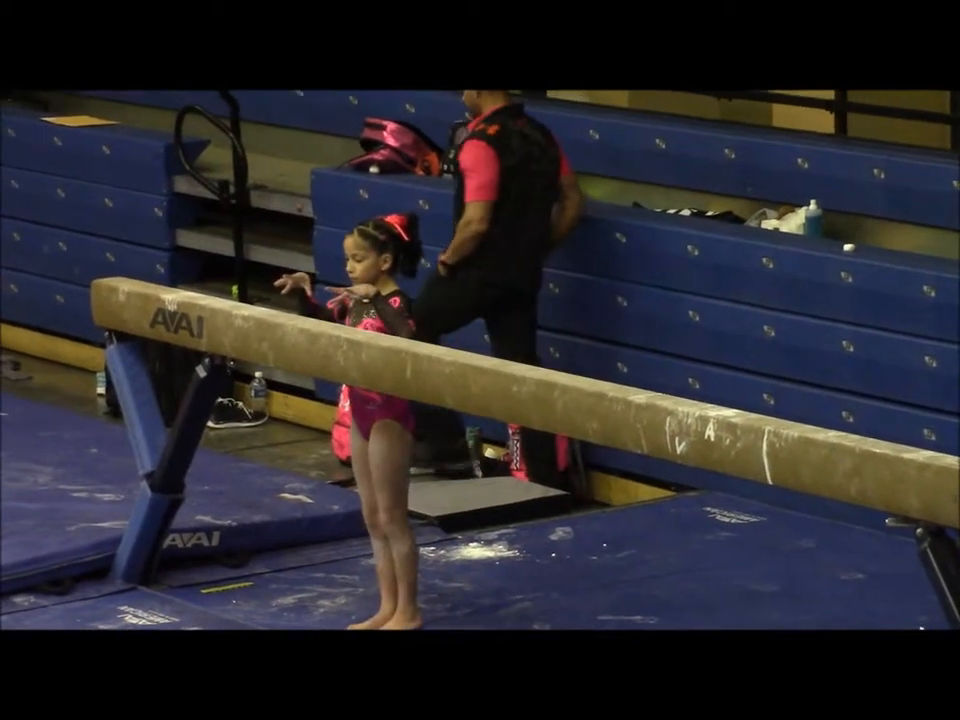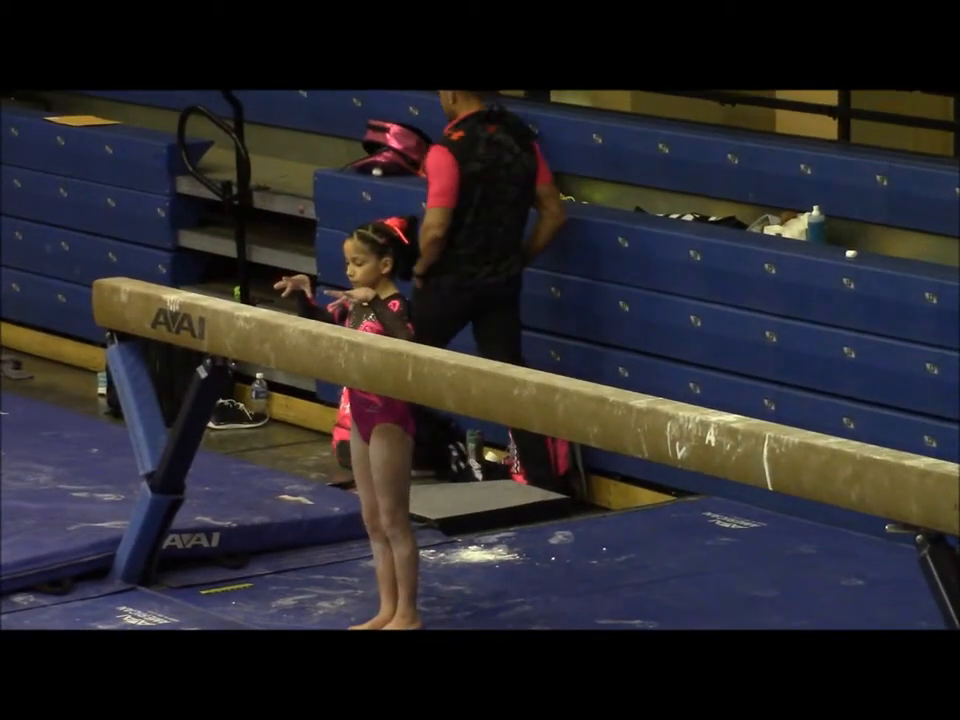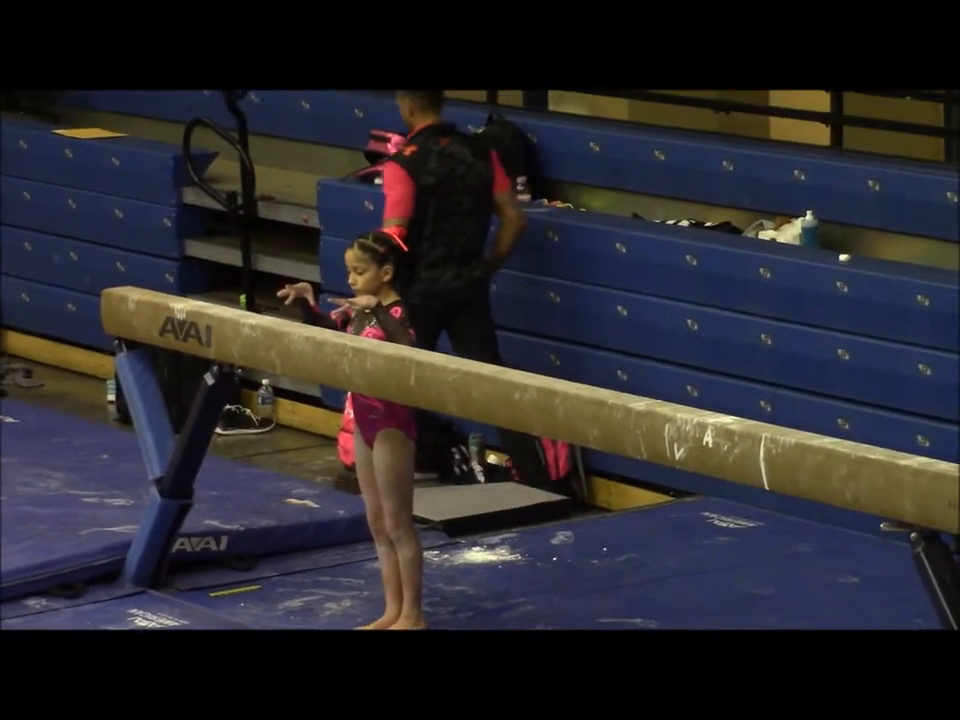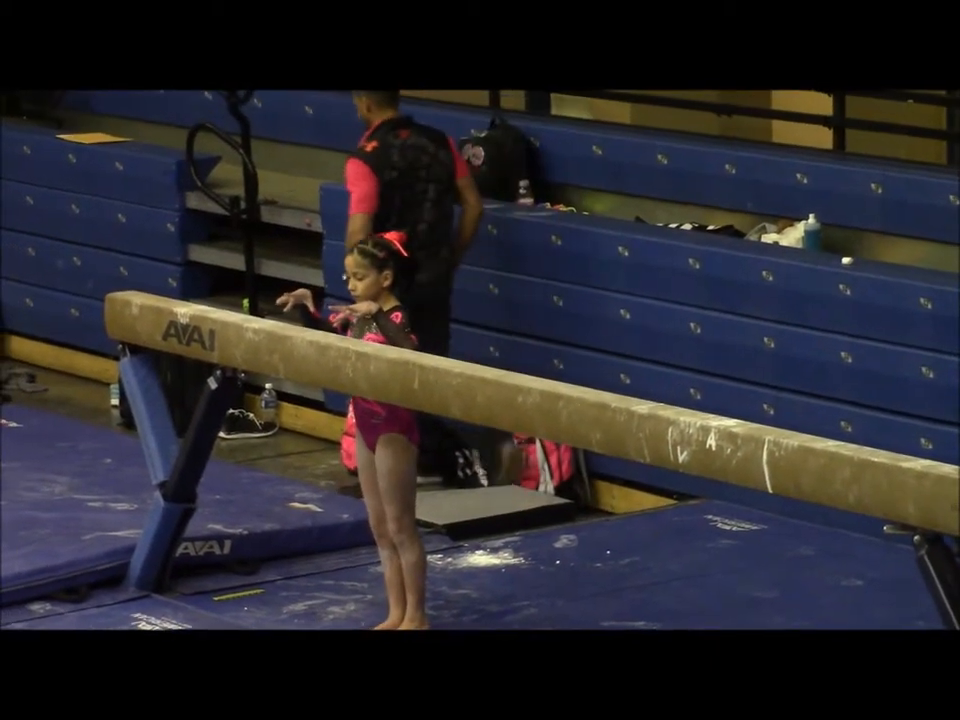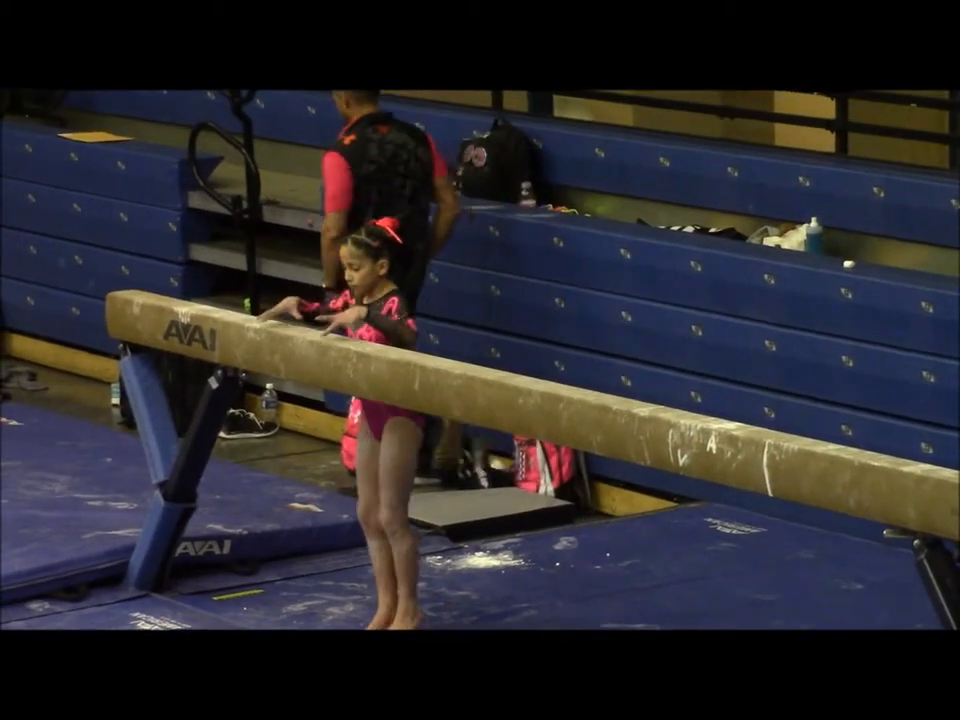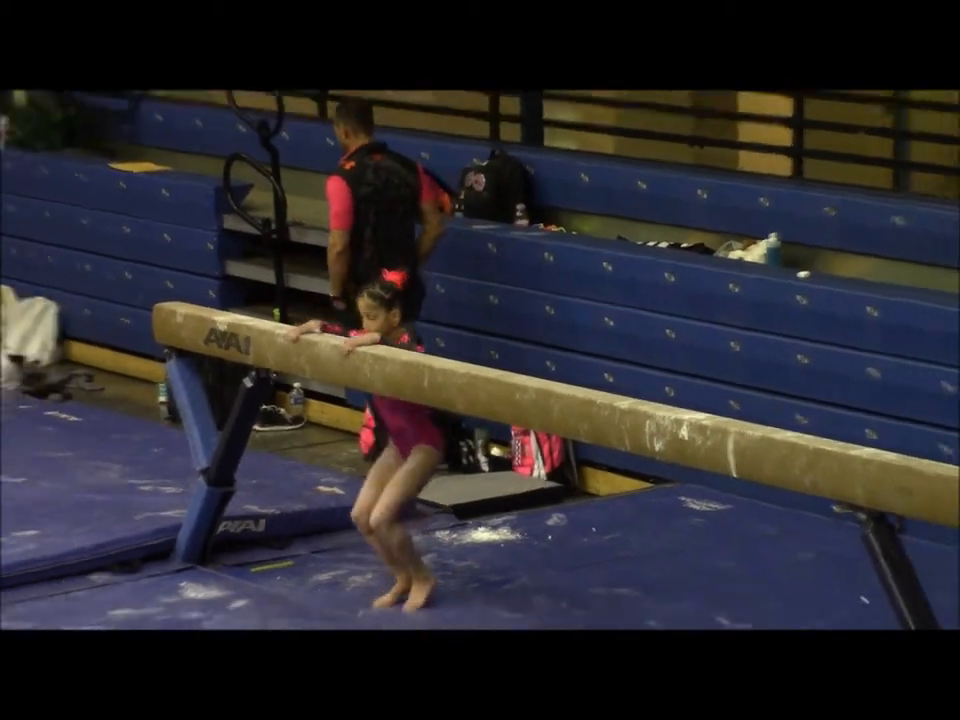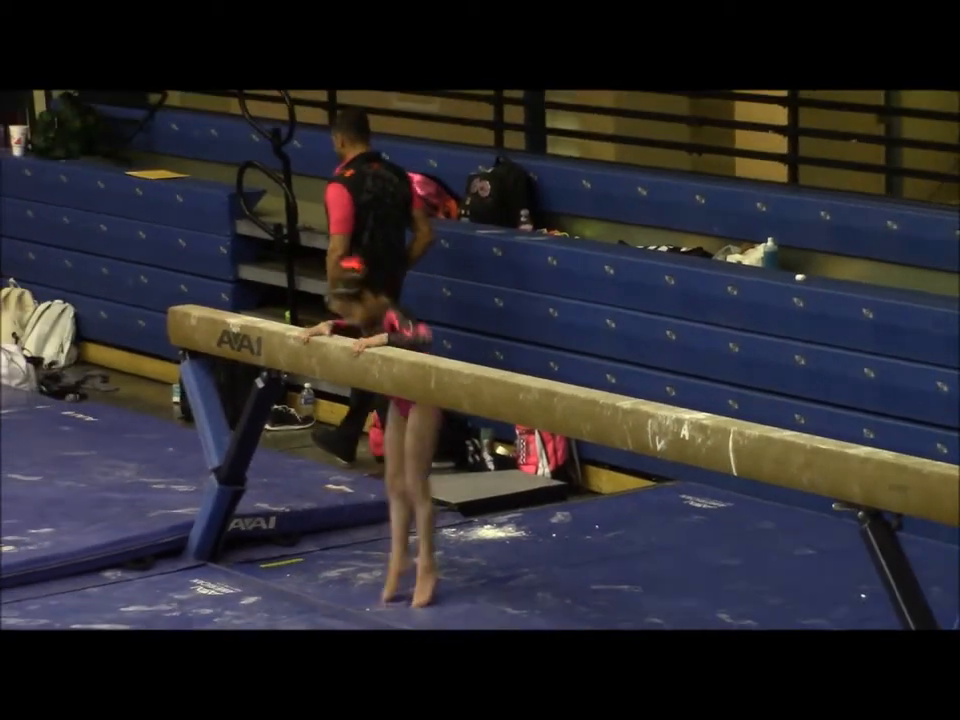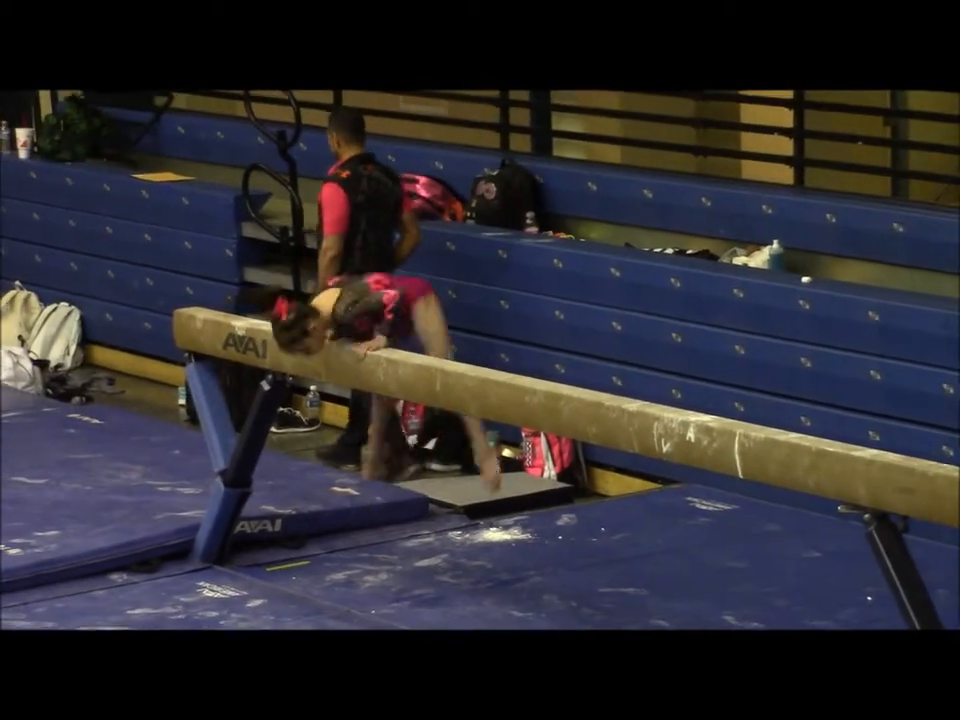
dt=0.2s
person 1, frame 1
left shoulder: (394, 303)
right shoulder: (354, 299)
left elbow: (408, 339)
right elbow: (319, 319)
left wrist: (376, 298)
right wrist: (303, 291)
left hip: (389, 416)
right hip: (361, 414)
left knee: (392, 518)
right knee: (372, 518)
left ankle: (408, 611)
right ankle: (387, 608)
person 1, frame 2
left shoulder: (394, 306)
right shoulder: (354, 303)
left elbow: (406, 343)
right elbow: (319, 322)
left wrist: (374, 302)
right wrist: (303, 294)
left hip: (389, 420)
right hip: (361, 417)
left knee: (394, 521)
right knee: (372, 521)
left ankle: (408, 614)
right ankle: (387, 610)
person 1, frame 3
left shoulder: (395, 312)
right shoulder: (355, 310)
left elbow: (408, 348)
right elbow: (322, 327)
left wrist: (376, 307)
right wrist: (305, 299)
left hip: (391, 425)
right hip: (364, 422)
left knee: (398, 524)
right knee: (377, 524)
left ankle: (412, 615)
right ankle: (392, 611)
person 1, frame 4
left shoulder: (396, 317)
right shoulder: (358, 313)
left elbow: (410, 352)
right elbow: (322, 332)
left wrist: (376, 315)
right wrist: (306, 305)
left hip: (394, 429)
right hip: (366, 426)
left knee: (401, 528)
right knee: (379, 527)
left ankle: (416, 617)
right ankle: (396, 615)
person 1, frame 5
left shoulder: (393, 303)
right shoulder: (352, 298)
left elbow: (408, 337)
right elbow: (317, 314)
left wrist: (364, 315)
right wrist: (295, 305)
left hip: (400, 418)
right hip: (372, 417)
left knee: (391, 518)
right knee: (369, 517)
left ankle: (409, 609)
right ankle: (387, 607)
person 1, frame 6
left shoulder: (405, 340)
right shoulder: (374, 339)
right elbow: (339, 337)
left wrist: (378, 338)
right wrist: (315, 325)
left hip: (423, 443)
right hip: (397, 443)
left knee: (380, 519)
right knee: (361, 516)
left ankle: (420, 576)
right ankle: (404, 579)
person 1, frame 7
left shoulder: (392, 316)
right shoulder: (356, 312)
left elbow: (422, 341)
right elbow: (342, 327)
left wrist: (384, 339)
right wrist: (327, 327)
left hip: (421, 401)
right hip: (399, 399)
left knee: (415, 485)
right knee: (395, 486)
left ankle: (426, 568)
right ankle: (397, 566)
person 1, frame 8
left shoulder: (343, 312)
right shoulder: (315, 310)
left elbow: (395, 299)
left wrist: (381, 339)
left hip: (417, 299)
right hip: (397, 307)
person 2, frame 1
left shoulder: (481, 142)
right shoulder: (540, 134)
left elbow: (475, 222)
right elbow: (573, 203)
left wrist: (448, 258)
left hip: (477, 272)
right hip: (523, 273)
left knee: (411, 341)
left ankle: (443, 439)
right ankle: (546, 478)
person 2, frame 2
left shoulder: (448, 149)
right shoulder: (522, 140)
left elbow: (435, 229)
right elbow: (554, 214)
left wrist: (419, 269)
left hip: (453, 279)
right hip: (502, 278)
right ankle: (545, 483)
person 2, frame 3
left shoulder: (402, 162)
right shoulder: (479, 151)
left elbow: (393, 238)
right elbow: (513, 219)
right wrist: (487, 267)
left hip: (421, 287)
right hip: (470, 283)
right ankle: (536, 480)
person 2, frame 4
left shoulder: (365, 158)
right shoulder: (438, 141)
left elbow: (358, 234)
right elbow: (474, 205)
right wrist: (453, 255)
left hip: (390, 282)
right hip: (436, 275)
person 2, frame 5
left shoulder: (341, 153)
right shoulder: (418, 139)
left elbow: (332, 228)
right elbow: (450, 205)
left wrist: (332, 281)
right wrist: (422, 257)
right hip: (410, 268)
person 2, frame 6
left shoulder: (344, 178)
right shoulder: (408, 168)
left elbow: (339, 246)
right elbow: (434, 225)
left wrist: (337, 293)
left hip: (366, 288)
person 2, frame 7
left shoulder: (342, 185)
right shoulder: (398, 176)
left elbow: (339, 250)
right elbow: (424, 232)
left wrist: (334, 293)
right hip: (389, 285)
right ankle: (343, 437)
person 2, frame 8
left shoulder: (337, 185)
right shoulder: (388, 177)
left elbow: (331, 250)
right elbow: (411, 234)
left wrist: (321, 293)
right ankle: (349, 445)
